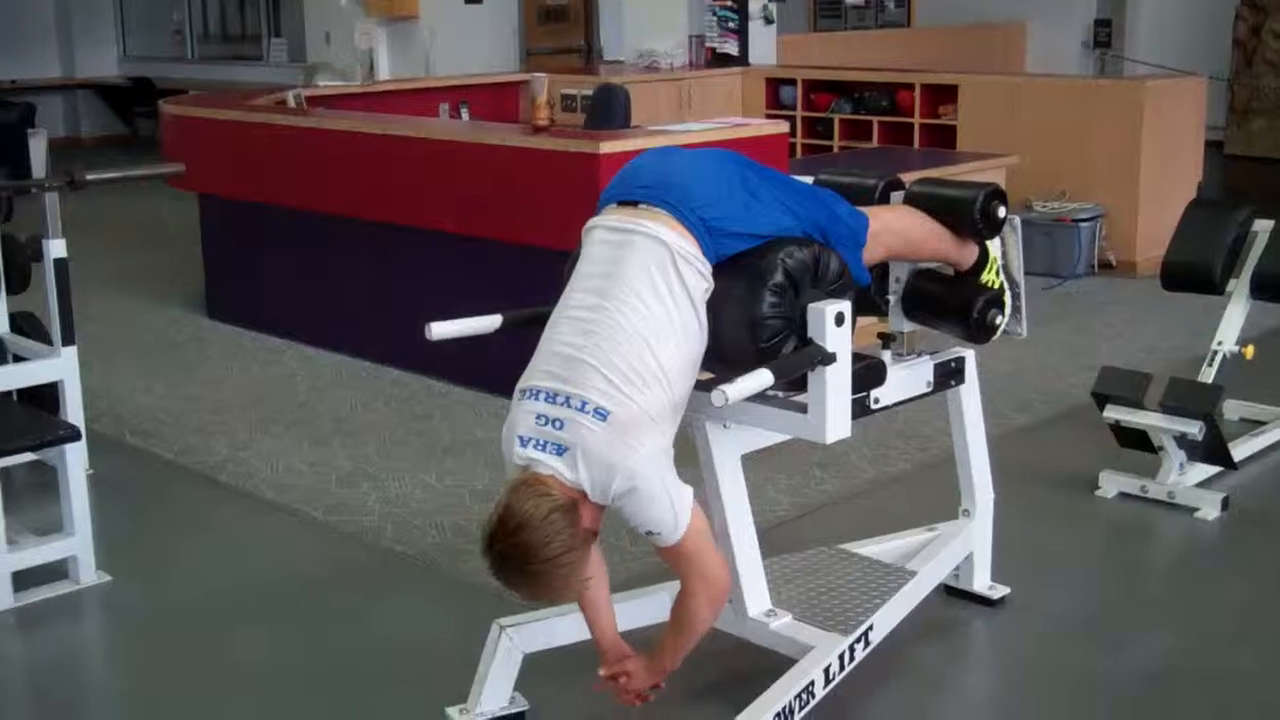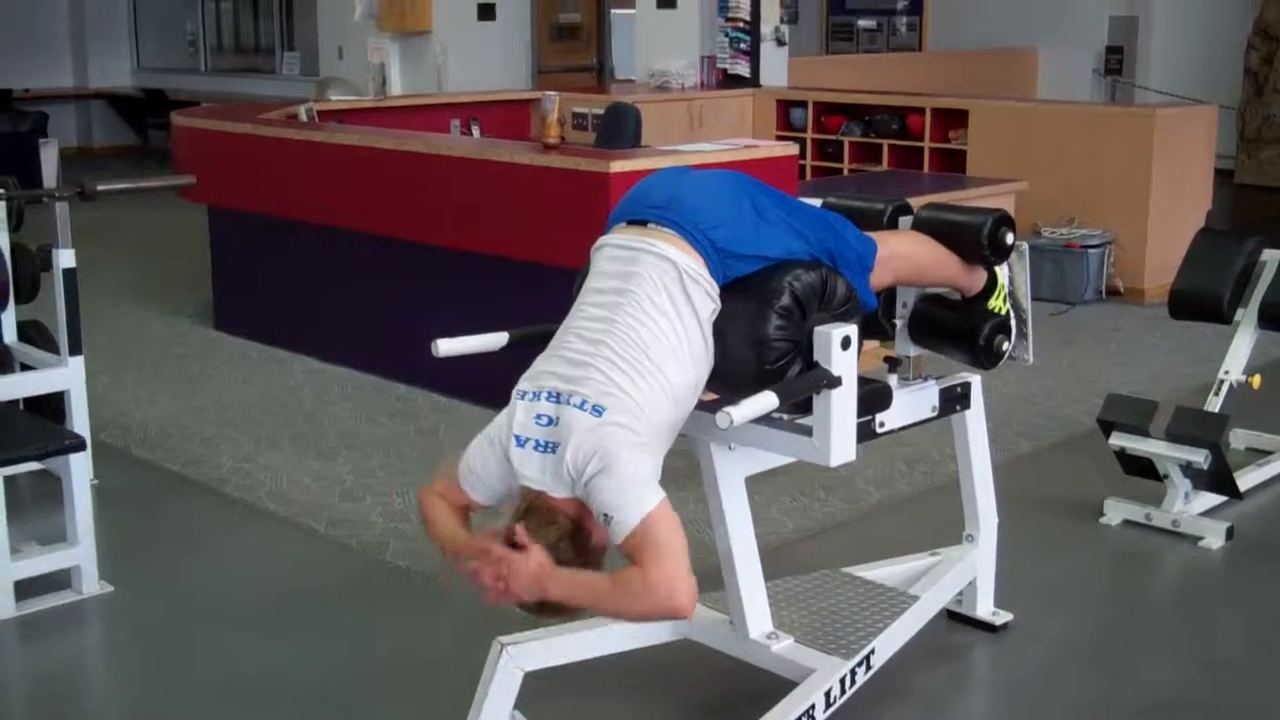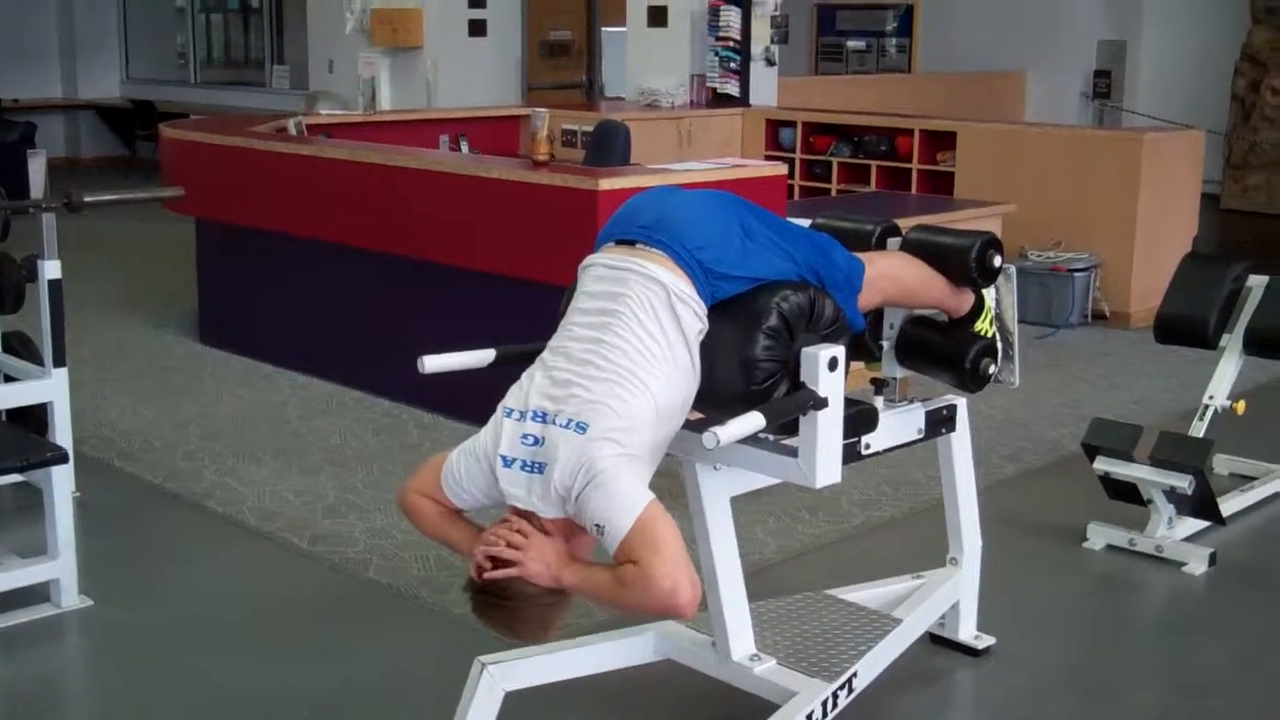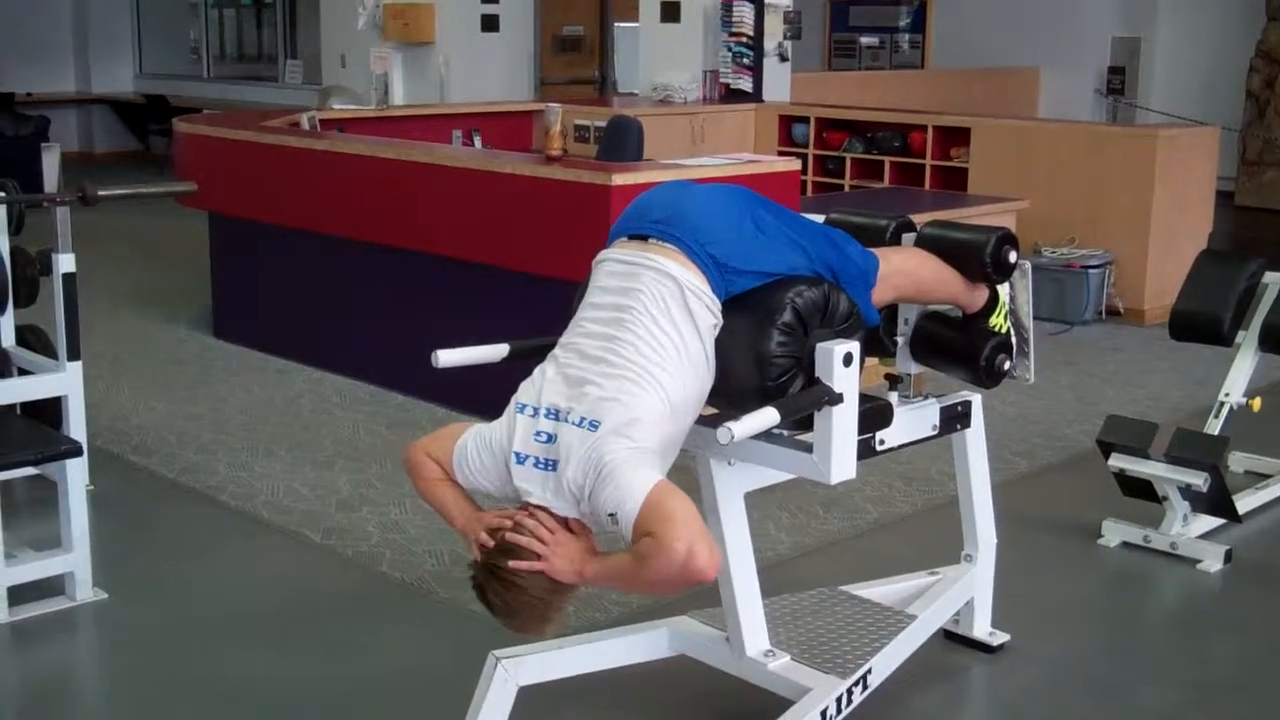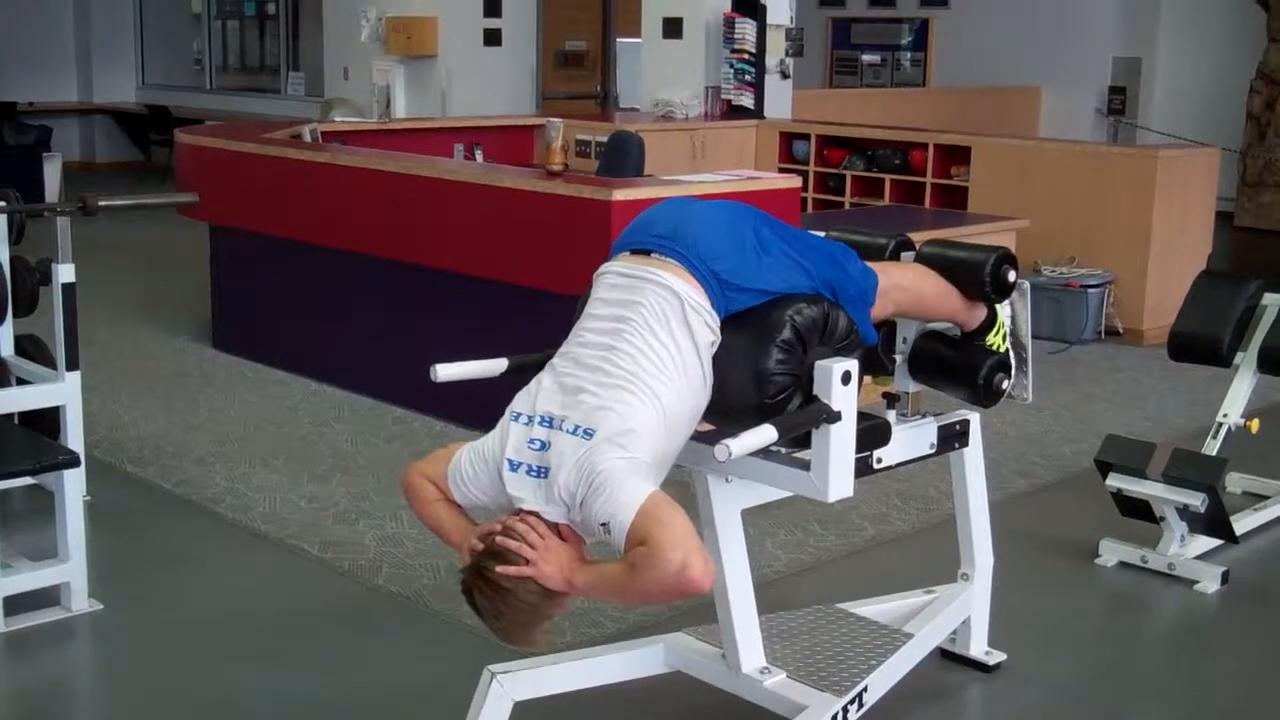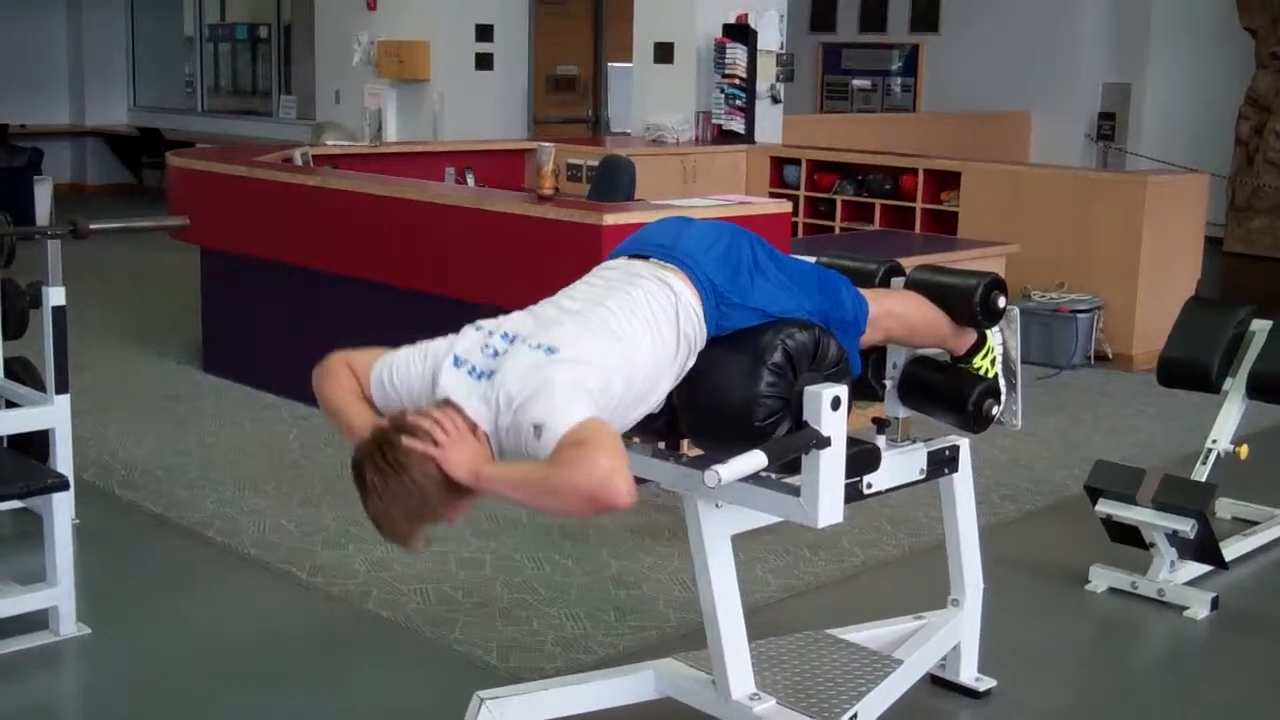
dt=0.5s
person 1, frame 1
left shoulder: (623, 462)
right shoulder: (522, 434)
left elbow: (709, 584)
right elbow: (571, 546)
left wrist: (651, 671)
right wrist: (609, 647)
left hip: (698, 204)
right hip: (628, 202)
left knee: (865, 240)
left ankle: (974, 258)
person 1, frame 2
left shoulder: (606, 459)
right shoulder: (513, 438)
left elbow: (673, 593)
right elbow: (437, 499)
left wrist: (545, 583)
right wrist: (475, 553)
left hip: (705, 227)
right hip: (640, 217)
left knee: (873, 265)
left ankle: (982, 288)
person 1, frame 3
left shoulder: (594, 475)
right shoulder: (497, 452)
left elbow: (676, 593)
right elbow: (416, 494)
left wrist: (567, 573)
right wrist: (476, 546)
left hip: (695, 245)
right hip: (631, 232)
left knee: (858, 288)
left ankle: (967, 306)
person 1, frame 4
left shoulder: (604, 468)
right shoulder: (510, 446)
left elbow: (692, 559)
right elbow: (420, 454)
left wrist: (588, 568)
right wrist: (472, 526)
left hip: (707, 240)
right hip: (645, 226)
left knee: (873, 282)
left ankle: (983, 301)
person 1, frame 5
left shoulder: (597, 478)
right shoulder: (503, 459)
left elbow: (688, 570)
right elbow: (419, 478)
left wrist: (578, 576)
right wrist: (467, 541)
left hip: (710, 257)
right hip: (648, 238)
left knee: (869, 297)
left ankle: (979, 319)
person 1, frame 6
left shoulder: (536, 402)
right shoulder: (442, 370)
left elbow: (610, 485)
right elbow: (333, 372)
left wrist: (486, 471)
right wrist: (380, 446)
left hip: (707, 285)
right hip: (641, 258)
left knee: (858, 320)
left ankle: (969, 343)
